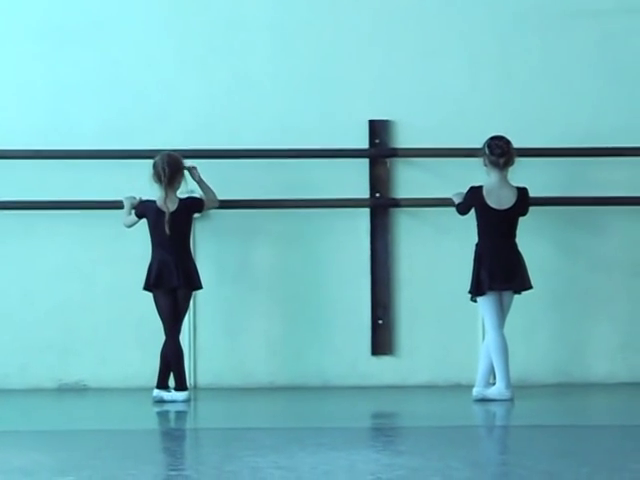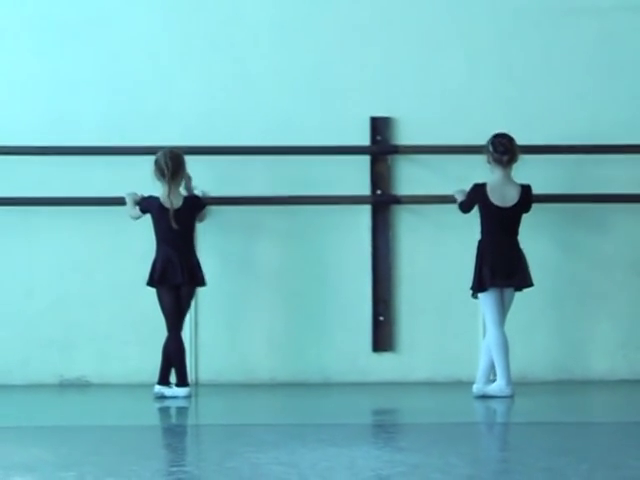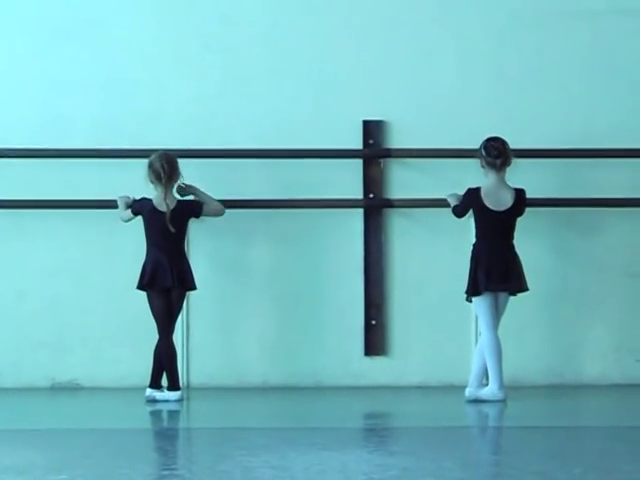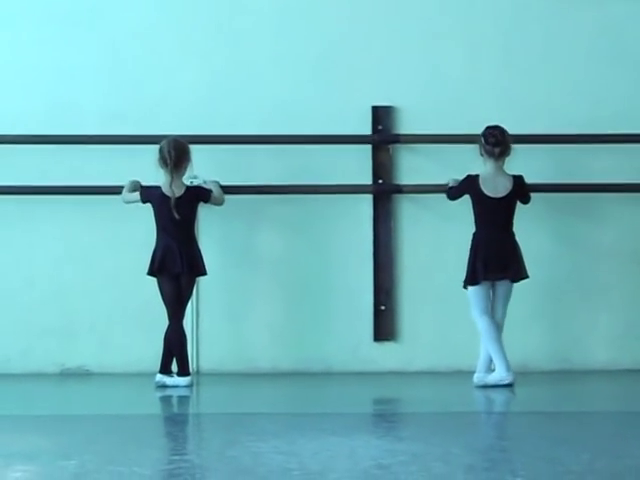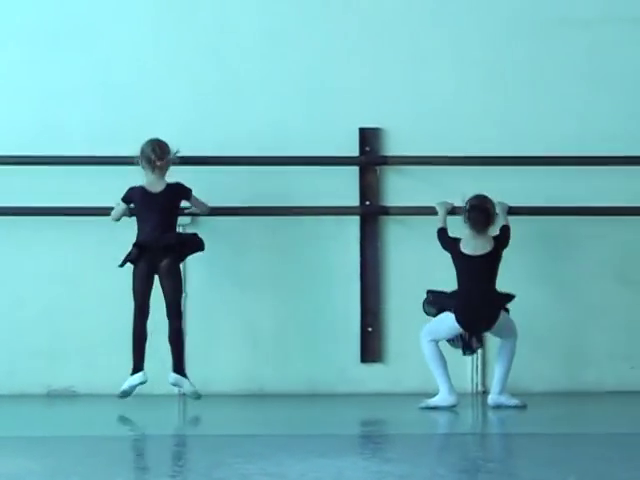
dt=1s
person 1, frame 1
left shoulder: (476, 193)
right shoulder: (520, 195)
left elbow: (462, 209)
left wrist: (457, 198)
left hip: (486, 264)
right hip: (510, 264)
left knee: (493, 327)
right knee: (494, 328)
left ankle: (503, 386)
right ankle: (481, 385)
person 1, frame 2
left shoulder: (480, 190)
right shoulder: (524, 192)
left elbow: (464, 207)
left wrist: (460, 196)
left hip: (488, 261)
right hip: (512, 262)
left knee: (493, 325)
right knee: (494, 325)
left ankle: (504, 382)
right ankle: (482, 381)
person 1, frame 3
left shoulder: (474, 195)
right shoulder: (518, 196)
left elbow: (459, 212)
left wrist: (453, 200)
left hip: (483, 265)
right hip: (506, 266)
left knee: (487, 329)
right knee: (488, 329)
left ankle: (496, 387)
right ankle: (474, 386)
person 1, frame 4
left shoulder: (472, 182)
right shoulder: (516, 183)
left elbow: (451, 195)
right elbow: (526, 199)
left wrist: (453, 184)
left hip: (482, 253)
right hip: (507, 253)
left knee: (480, 314)
right knee: (497, 314)
left ankle: (502, 369)
right ankle: (484, 371)
person 1, frame 5
left shoulder: (456, 246)
right shoulder: (496, 245)
left elbow: (442, 237)
left wrist: (442, 215)
right wrist: (502, 216)
left hip: (463, 311)
right hip: (490, 309)
left knee: (427, 338)
right knee: (510, 337)
left ankle: (447, 394)
right ankle: (497, 394)
person 2, frame 1
left shoulder: (147, 207)
right shoulder: (189, 205)
left elbow: (127, 222)
right elbow: (214, 202)
left wrist: (128, 205)
right wrist: (198, 179)
left hip: (160, 274)
right hip: (184, 274)
left knee: (171, 333)
right knee: (173, 333)
left ankle: (181, 388)
right ankle: (162, 387)
person 2, frame 2
left shoulder: (152, 204)
right shoulder: (192, 203)
left elbow: (134, 214)
left wrist: (131, 201)
right wrist: (189, 189)
left hip: (164, 270)
right hip: (188, 270)
left knee: (173, 329)
right knee: (175, 328)
left ankle: (182, 384)
right ankle: (163, 383)
person 2, frame 3
left shoulder: (144, 206)
right shoulder: (186, 207)
left elbow: (124, 217)
right elbow: (219, 209)
left wrist: (122, 203)
right wrist: (195, 192)
left hip: (155, 273)
right hip: (179, 274)
left knee: (164, 332)
right knee: (166, 332)
left ankle: (174, 388)
right ankle: (154, 387)
person 2, frame 4
left shoulder: (153, 193)
right shoulder: (195, 193)
left elbow: (125, 197)
right elbow: (220, 199)
left wrist: (131, 184)
right wrist: (212, 184)
left hip: (164, 259)
right hip: (188, 259)
left knee: (174, 317)
right knee: (176, 317)
left ankle: (183, 373)
right ankle: (164, 372)
person 2, frame 5
left shoulder: (134, 193)
right shoulder: (176, 191)
left elbow: (115, 215)
right elbow: (204, 209)
left wrist: (127, 209)
right wrist: (192, 206)
left hip: (144, 257)
right hip: (169, 257)
left knee: (140, 314)
right knee: (174, 314)
left ankle: (138, 372)
right ankle: (179, 372)
